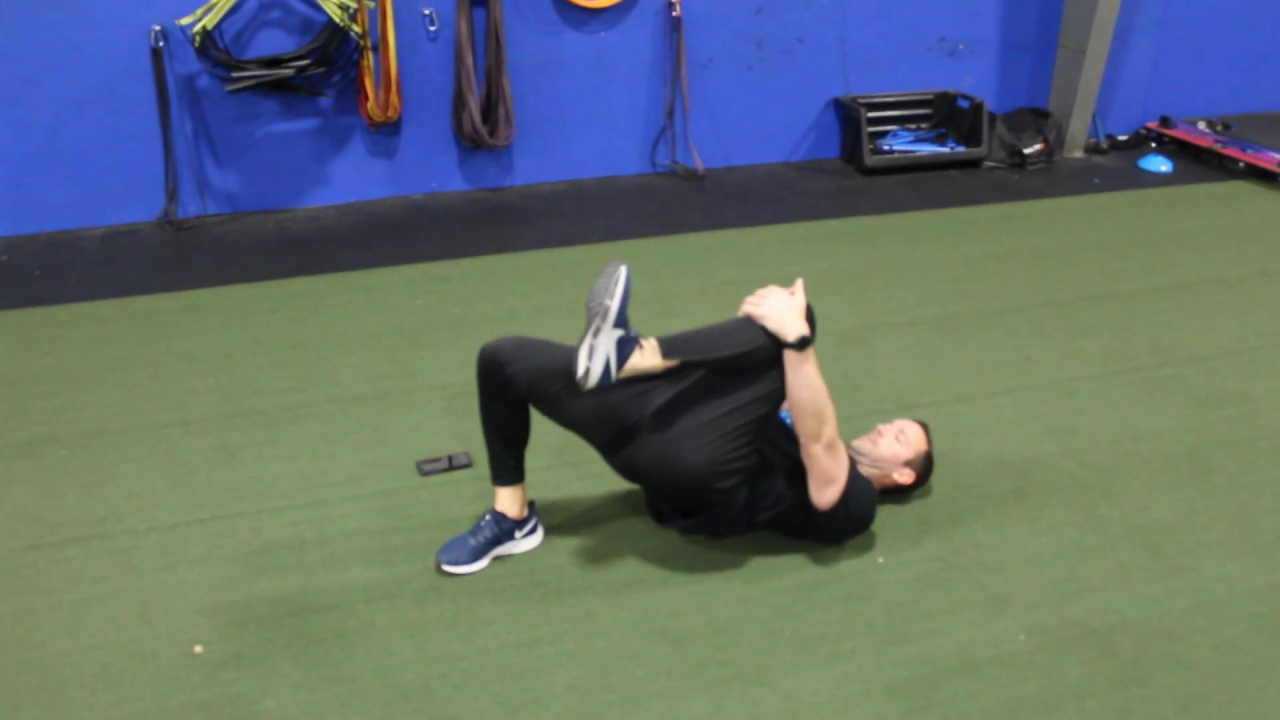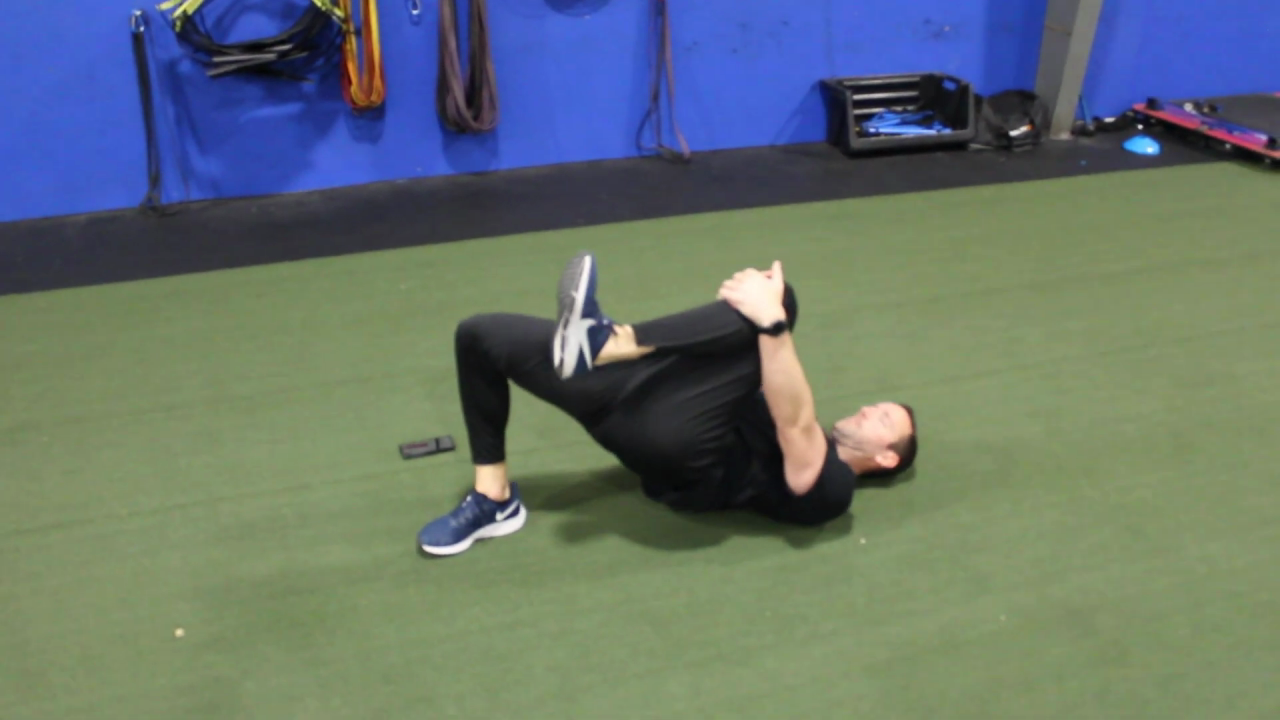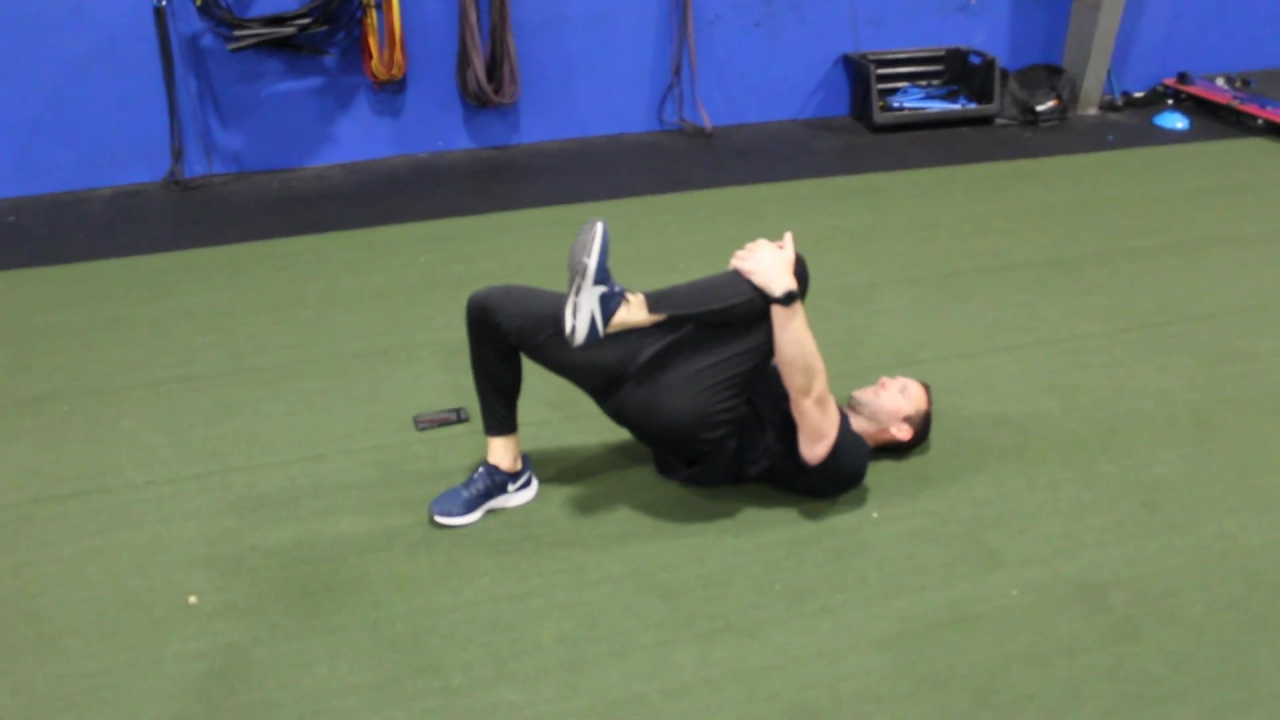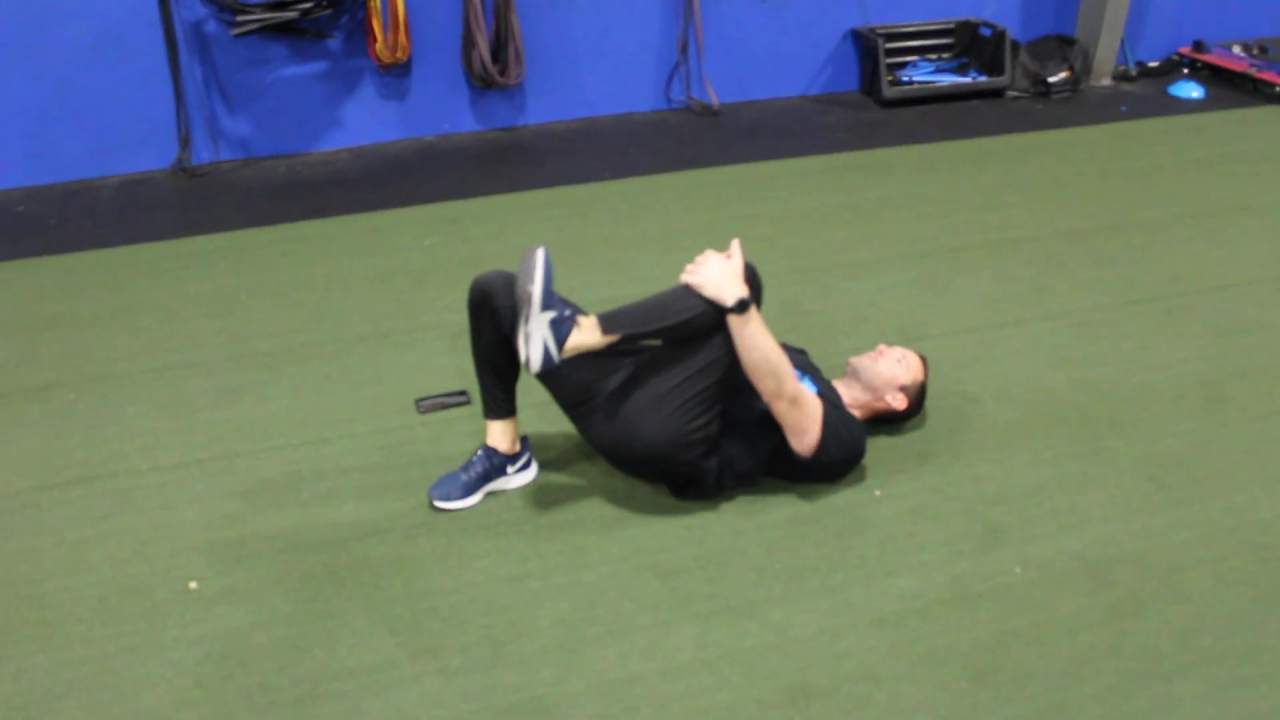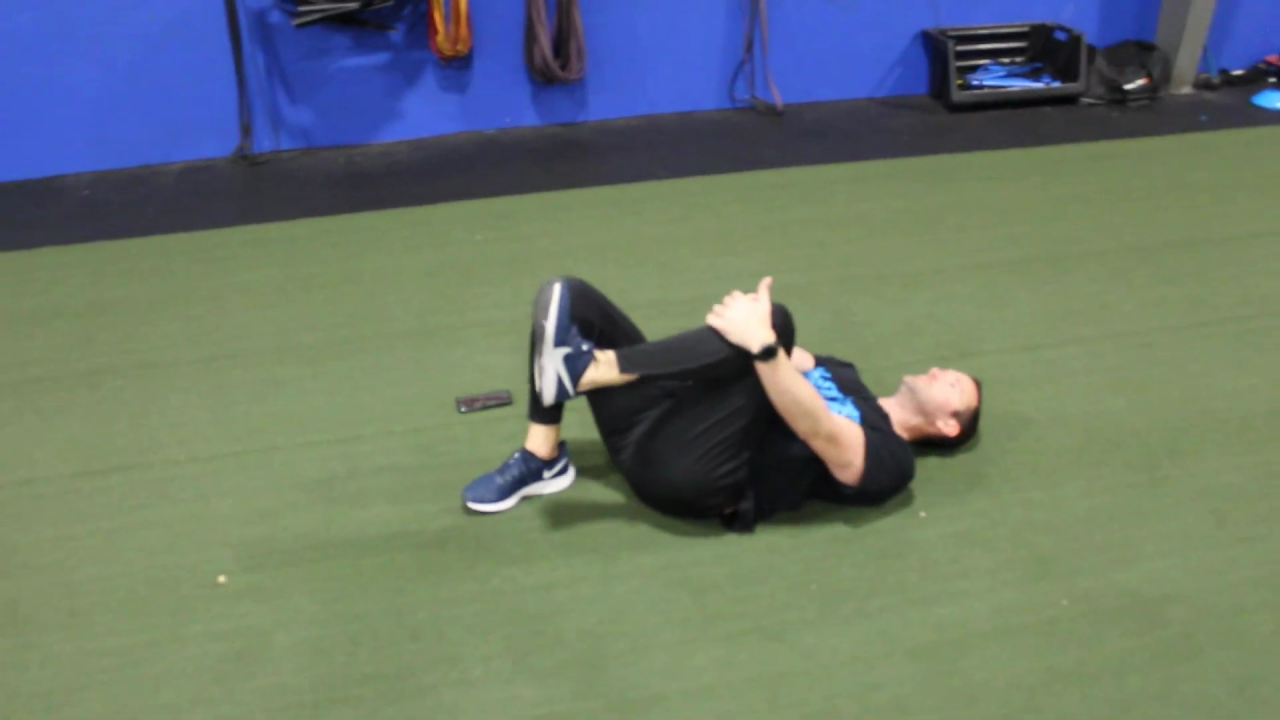
dt=0.4s
person 1, frame 1
left shoulder: (852, 502)
right shoulder: (805, 451)
left elbow: (819, 441)
left wrist: (796, 338)
right wrist: (760, 326)
left hip: (699, 465)
right hip: (656, 425)
left knee: (793, 325)
right knee: (502, 359)
left ankle: (629, 355)
right ankle: (512, 519)
person 1, frame 2
left shoulder: (829, 486)
right shoulder: (795, 438)
left elbow: (796, 424)
left wrist: (771, 322)
right wrist: (741, 307)
left hip: (678, 437)
right hip: (638, 403)
left knee: (775, 306)
right knee: (480, 334)
left ankle: (604, 344)
right ankle: (493, 500)
person 1, frame 3
left shoulder: (844, 456)
right shoulder: (815, 412)
left elbow: (808, 394)
left wrist: (783, 292)
right wrist: (751, 278)
left hip: (688, 408)
right hip: (650, 377)
left knee: (786, 277)
right knee: (492, 307)
left ankle: (615, 310)
right ankle: (505, 471)
person 1, frame 4
left shoulder: (842, 439)
right shoulder: (800, 362)
left elbow: (782, 396)
left wrist: (733, 299)
right wrist: (714, 288)
left hip: (661, 435)
right hip: (624, 394)
left knee: (740, 285)
right knee: (495, 290)
left ankle: (567, 336)
right ankle: (505, 455)
person 1, frame 5
left shoulder: (889, 462)
right shoulder: (843, 376)
left elbow: (818, 431)
right elbow: (790, 362)
left wrist: (760, 343)
right wrist: (751, 324)
left hip: (687, 472)
right hip: (659, 423)
left knee: (773, 323)
right knee: (568, 297)
left ankle: (586, 370)
right ankle: (541, 460)
